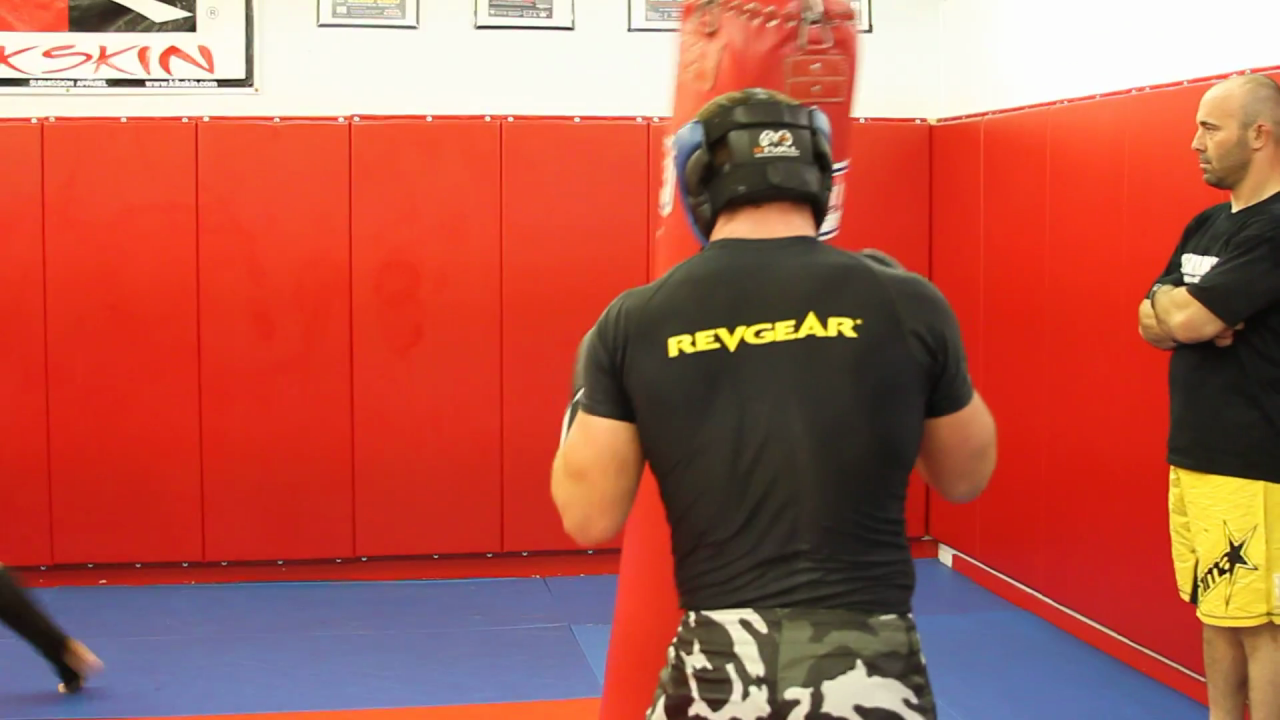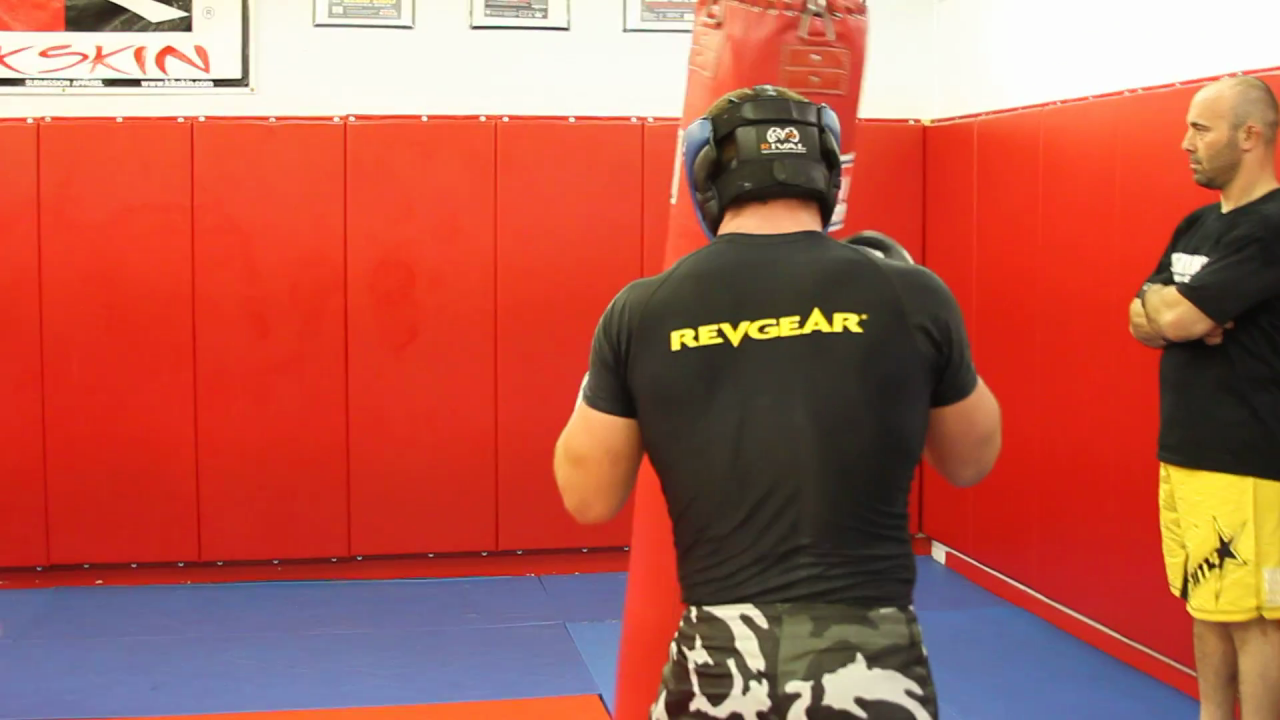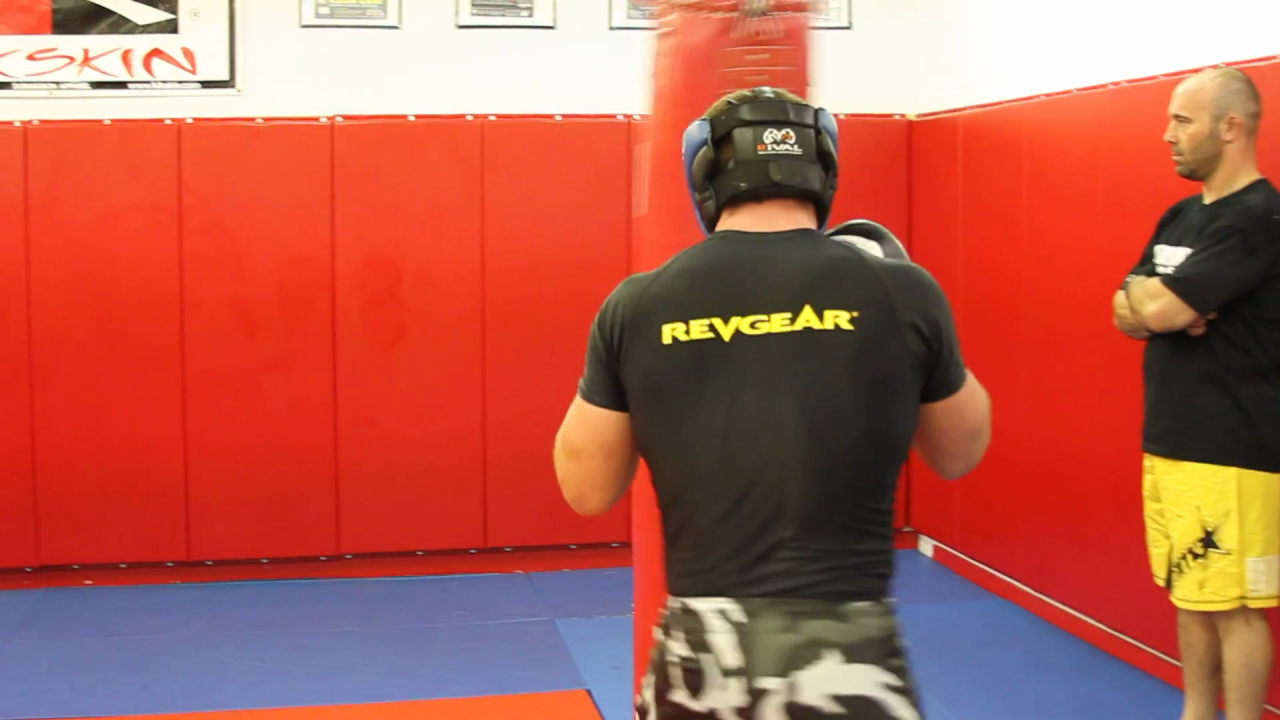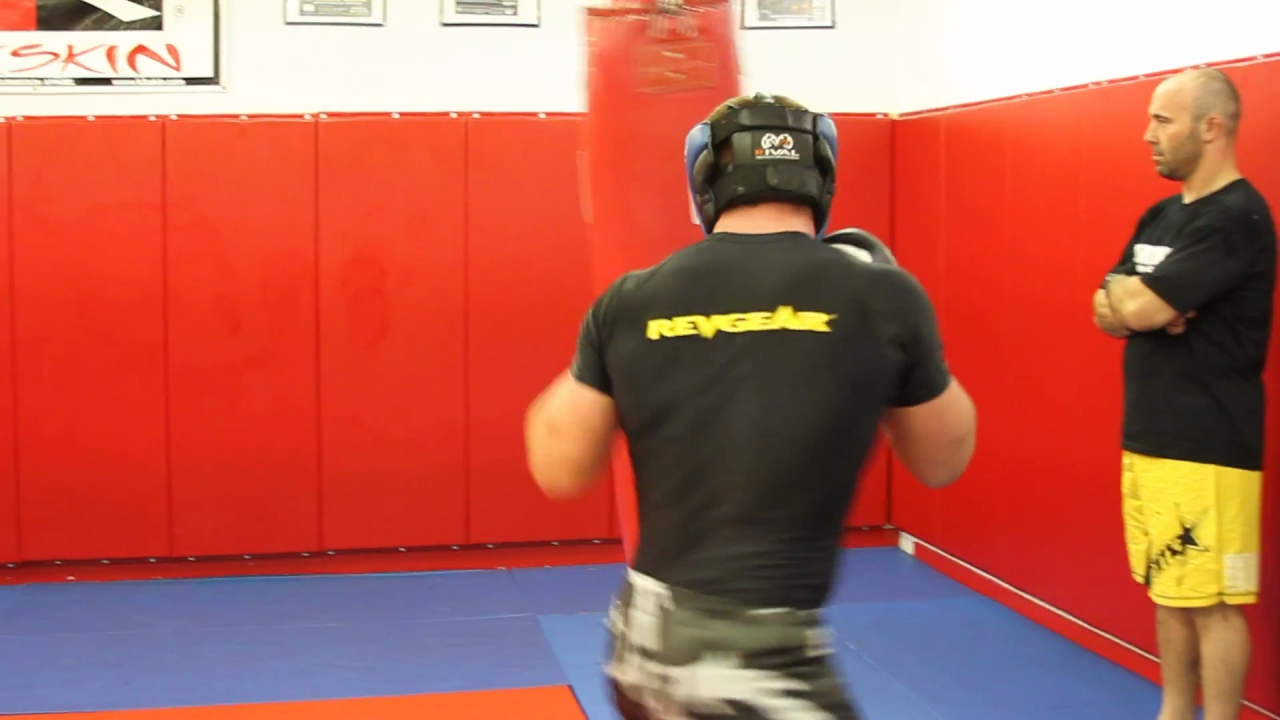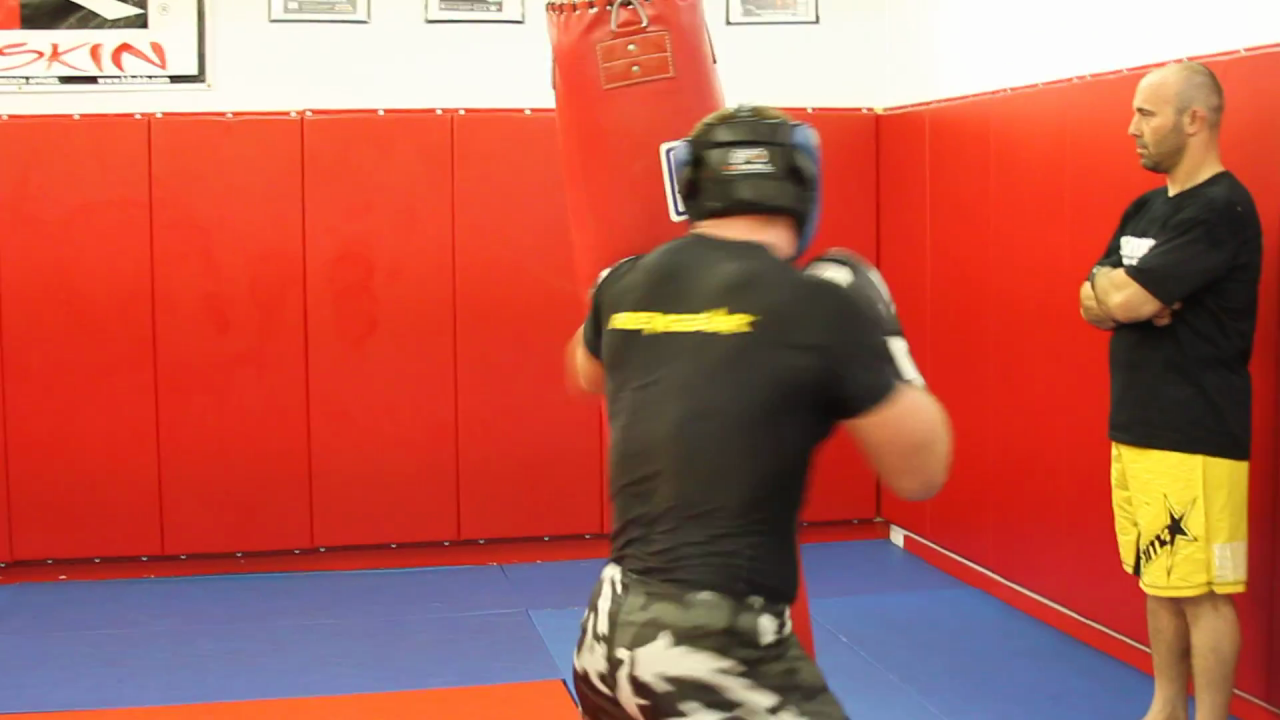
dt=0.1s
person 1, frame 1
right shoulder: (1205, 225)
left elbow: (1187, 318)
right elbow: (1152, 324)
left wrist: (1166, 298)
right wrist: (1192, 315)
right hip: (1192, 455)
right knee: (1215, 610)
person 1, frame 2
right shoulder: (1195, 225)
left elbow: (1175, 318)
right elbow: (1140, 322)
left wrist: (1159, 297)
right wrist: (1173, 308)
right hip: (1183, 450)
right knee: (1205, 605)
person 1, frame 3
right shoulder: (1179, 217)
left elbow: (1158, 307)
right elbow: (1127, 314)
left wrist: (1140, 287)
right wrist: (1166, 303)
left hip: (1226, 449)
right hip: (1168, 440)
right knee: (1191, 596)
person 1, frame 4
right shoulder: (1160, 216)
left elbow: (1140, 309)
right elbow: (1107, 312)
left wrist: (1124, 288)
right wrist: (1145, 302)
left hip: (1207, 447)
right hip: (1148, 438)
left knee: (1212, 601)
right knee: (1169, 593)
person 1, frame 5
left shoulder: (1222, 209)
right shoulder: (1145, 208)
left elbow: (1126, 300)
right elbow: (1094, 305)
left wrist: (1107, 278)
right wrist: (1132, 296)
left hip: (1196, 437)
right hip: (1136, 430)
left knee: (1201, 591)
right knee: (1159, 585)
person 2, frame 1
left shoulder: (635, 321)
right shoulder: (905, 305)
left elbow: (588, 517)
right elbow: (967, 476)
left wrist: (590, 393)
left hip: (716, 665)
person 2, frame 2
left shoulder: (641, 312)
right shoulder: (910, 298)
left elbow: (589, 497)
right elbow: (971, 459)
left hip: (719, 661)
right hip: (866, 666)
person 2, frame 3
left shoulder: (637, 307)
right shoulder: (899, 294)
left elbow: (587, 489)
right elbow: (961, 451)
left hip: (700, 654)
right hip: (845, 663)
person 2, frame 4
left shoulder: (637, 298)
right shoulder: (877, 296)
left elbow: (557, 470)
right elbow: (945, 457)
left hip: (648, 641)
right hip: (757, 662)
person 2, frame 5
left shoulder: (625, 285)
right shoulder: (823, 306)
right elbow: (920, 471)
right wrist: (880, 331)
left hip: (619, 632)
right hip: (716, 651)
